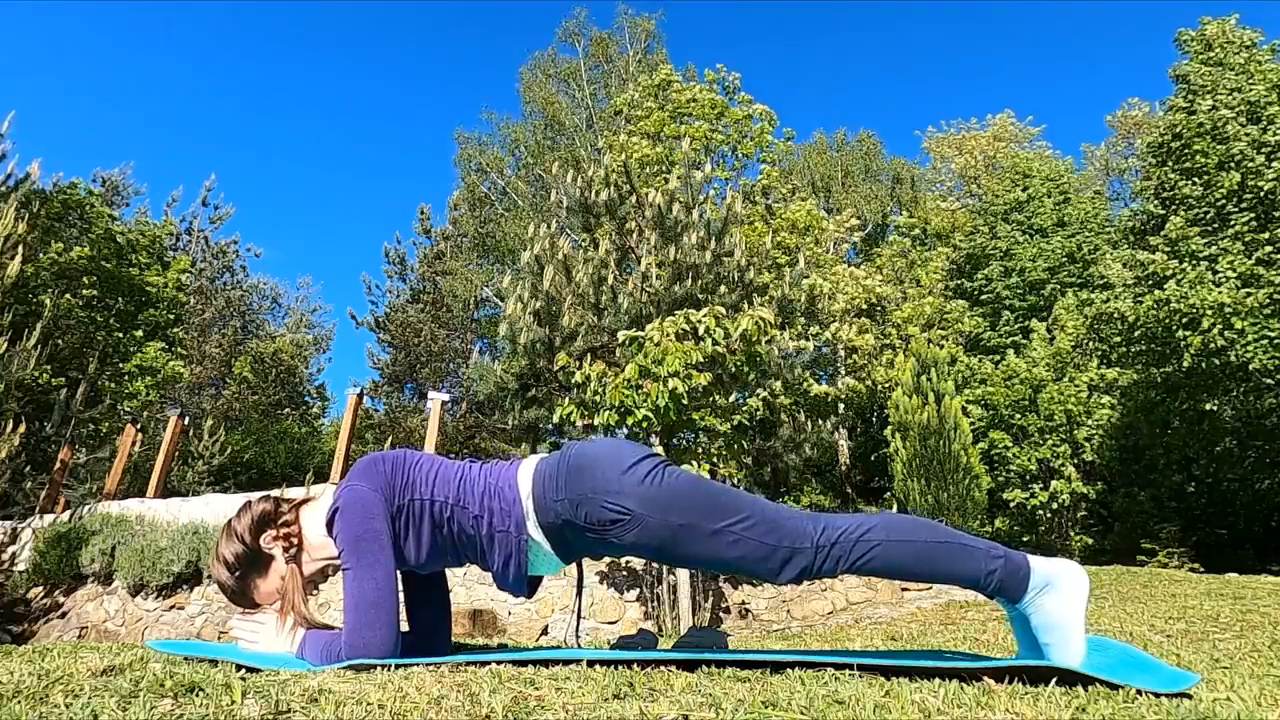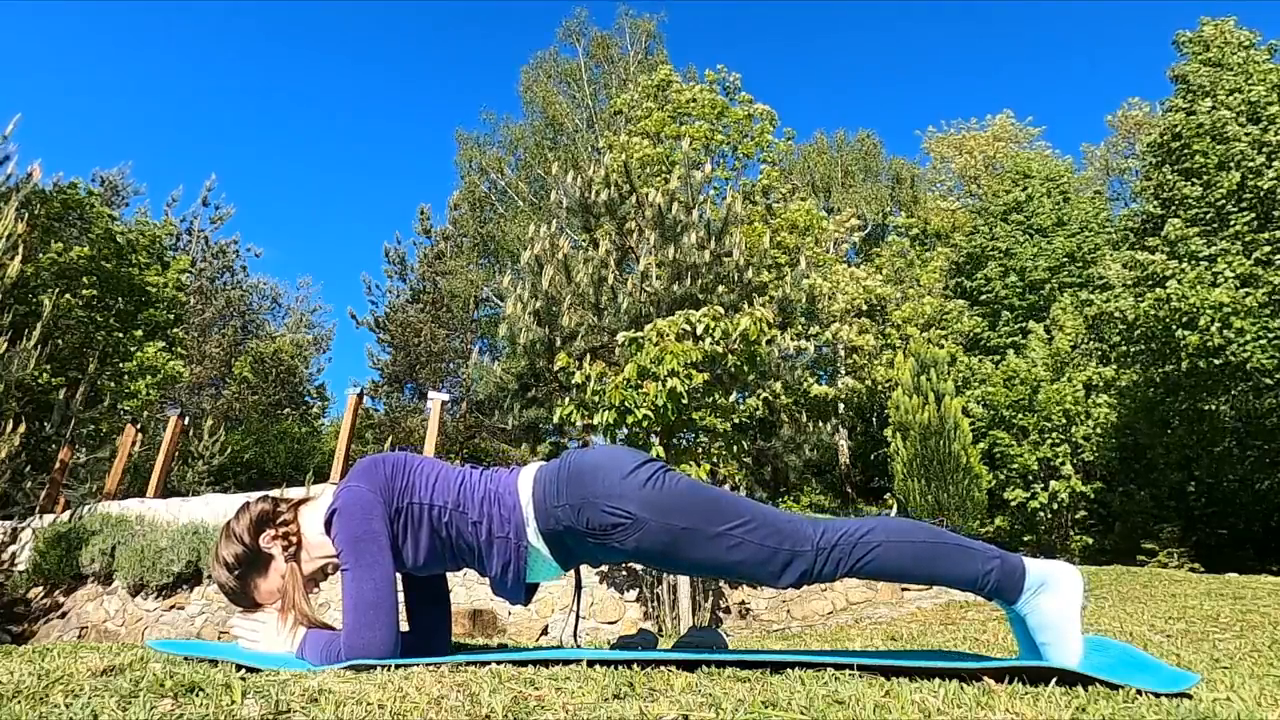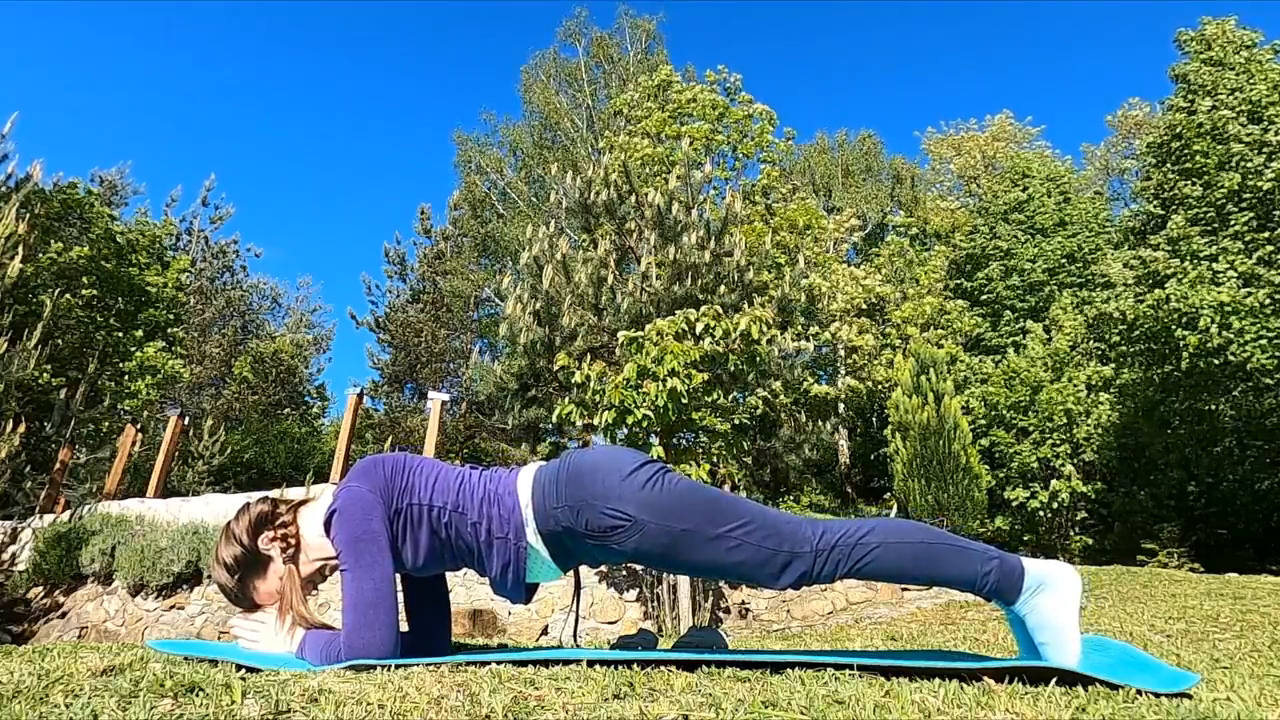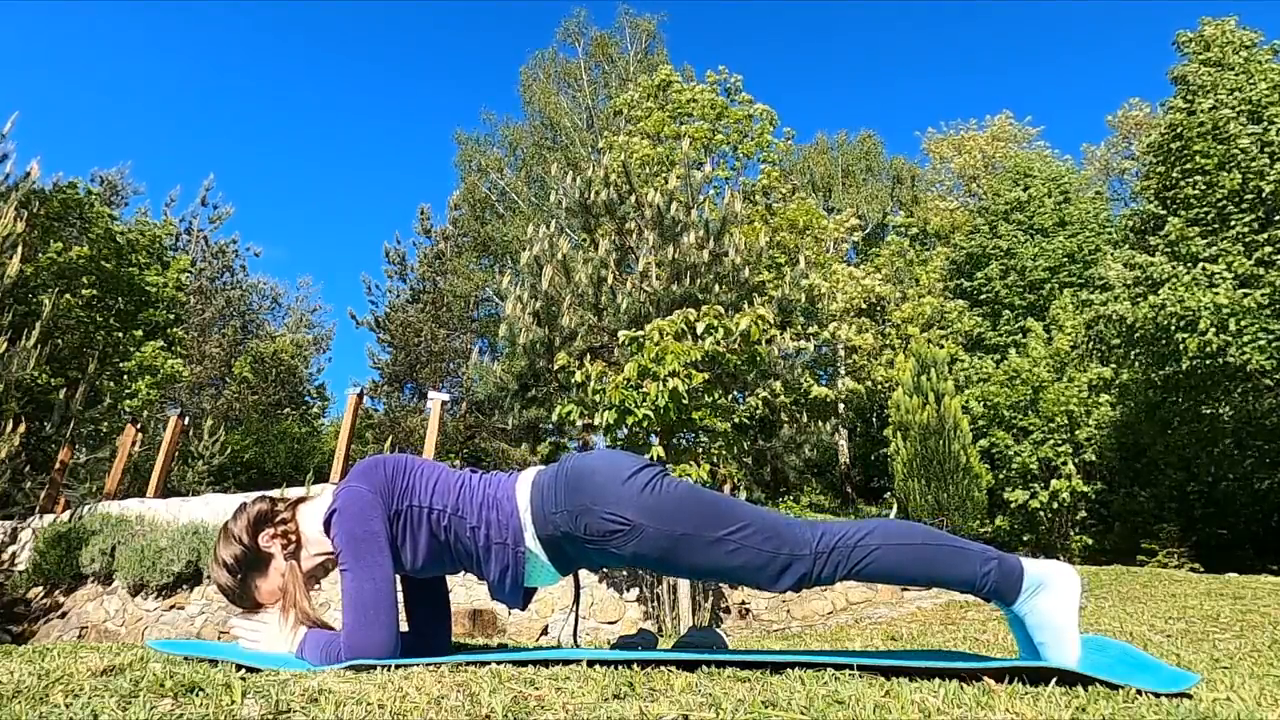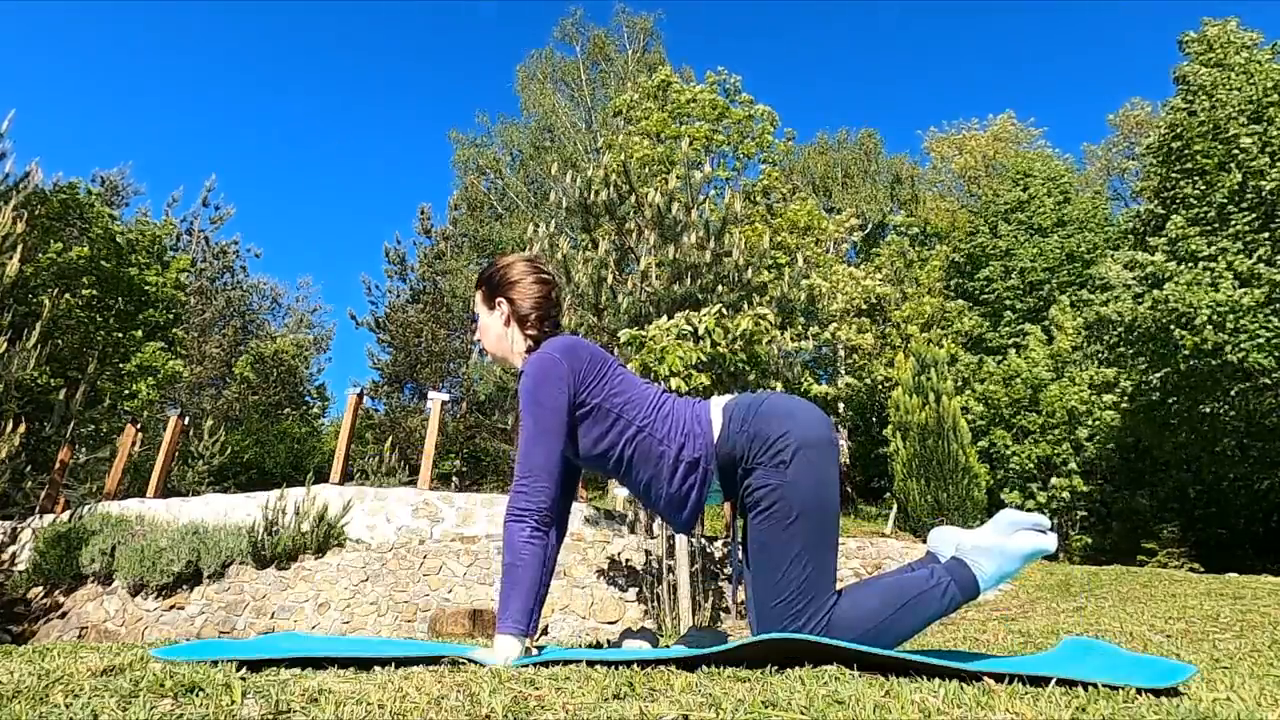
dt=1s
person 1, frame 1
left shoulder: (359, 499)
right shoulder: (390, 522)
left elbow: (374, 644)
right elbow: (428, 641)
left wrist: (296, 641)
right wrist: (294, 624)
left hip: (599, 494)
right hip: (593, 496)
left knee: (811, 545)
right knee: (810, 543)
left ankle: (1028, 575)
right ankle: (1017, 578)
person 1, frame 2
left shoulder: (357, 502)
right shoulder: (388, 525)
left elbow: (375, 645)
right elbow: (427, 643)
left wrist: (296, 640)
right wrist: (308, 623)
left hip: (595, 502)
right hip: (590, 504)
left knee: (813, 550)
right knee: (808, 549)
left ankle: (1023, 578)
right ankle: (1015, 580)
person 1, frame 3
left shoulder: (356, 503)
right shoulder: (384, 524)
left elbow: (373, 647)
right elbow: (426, 643)
left wrist: (294, 640)
right wrist: (299, 624)
left hip: (594, 503)
right hip: (588, 506)
left knee: (812, 552)
right knee: (808, 550)
left ankle: (1022, 580)
right ankle: (1015, 581)
person 1, frame 4
left shoulder: (359, 497)
right shoulder: (385, 518)
left elbow: (373, 646)
right elbow: (428, 642)
left wrist: (293, 639)
right wrist: (302, 622)
left hip: (594, 507)
right hip: (587, 511)
left knee: (813, 554)
right knee: (813, 551)
left ankle: (1021, 579)
right ankle: (1015, 580)
person 1, frame 5
left shoulder: (550, 364)
right shoulder: (559, 374)
left elbow: (531, 511)
right elbow: (550, 513)
left wrist: (508, 640)
right wrist: (519, 633)
left hip: (776, 443)
right hip: (764, 448)
left knee: (803, 636)
right knee: (787, 628)
left ankle: (967, 569)
right ankle: (947, 559)
